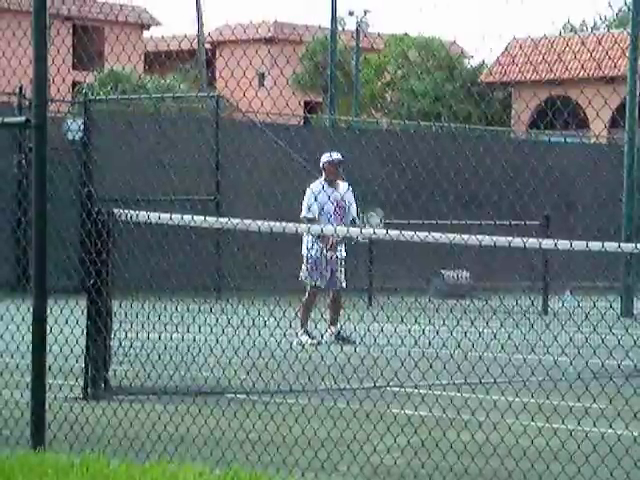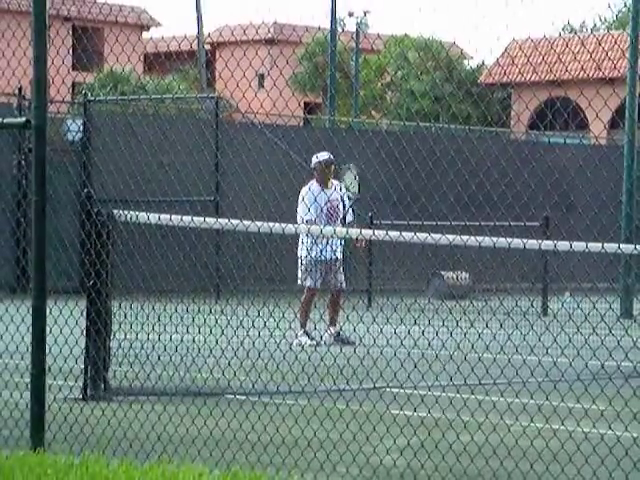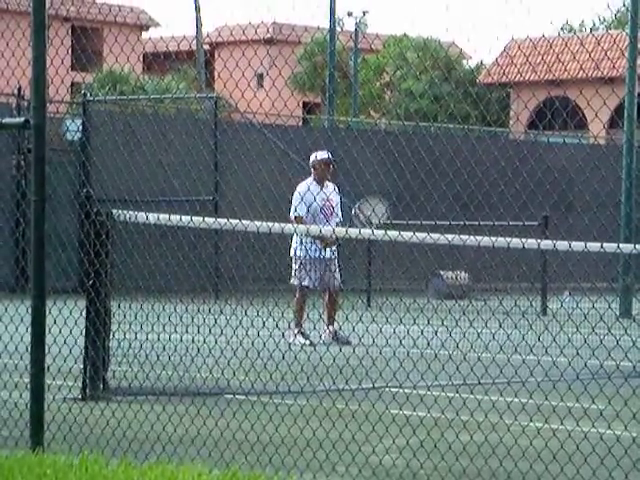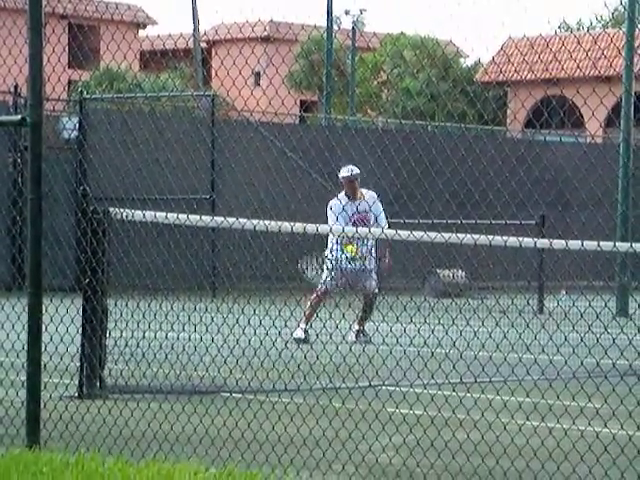
dt=1s
person 1, frame 1
left shoulder: (346, 188)
right shoulder: (314, 190)
left elbow: (352, 217)
right elbow: (309, 219)
right wrist: (325, 239)
left hip: (338, 249)
right hip: (316, 249)
left knee: (337, 290)
right knee: (313, 290)
left ankle: (333, 330)
right ankle: (303, 330)
person 1, frame 2
left shoulder: (339, 188)
right shoulder: (309, 192)
left elbow: (347, 218)
right elbow: (307, 223)
right wrist: (330, 228)
left hip: (334, 250)
right hip: (313, 251)
left knee: (337, 290)
right knee: (311, 290)
left ankle: (332, 331)
right ankle: (302, 332)
person 1, frame 3
left shoulder: (333, 189)
right shoulder: (304, 189)
right elbow: (298, 220)
left wrist: (336, 235)
right wrist: (321, 237)
left hip: (329, 250)
right hip: (307, 249)
left knee: (333, 290)
right knee: (303, 290)
left ankle: (330, 330)
right ankle: (297, 331)
person 1, frame 4
left shoulder: (371, 198)
right shoulder: (336, 204)
left elbow: (381, 227)
right elbow: (339, 233)
left wrist: (385, 253)
right wrist: (351, 250)
left hip: (365, 258)
right hip: (340, 257)
left knee: (371, 295)
right knee: (322, 291)
left ankle: (358, 329)
right ankle: (302, 327)
